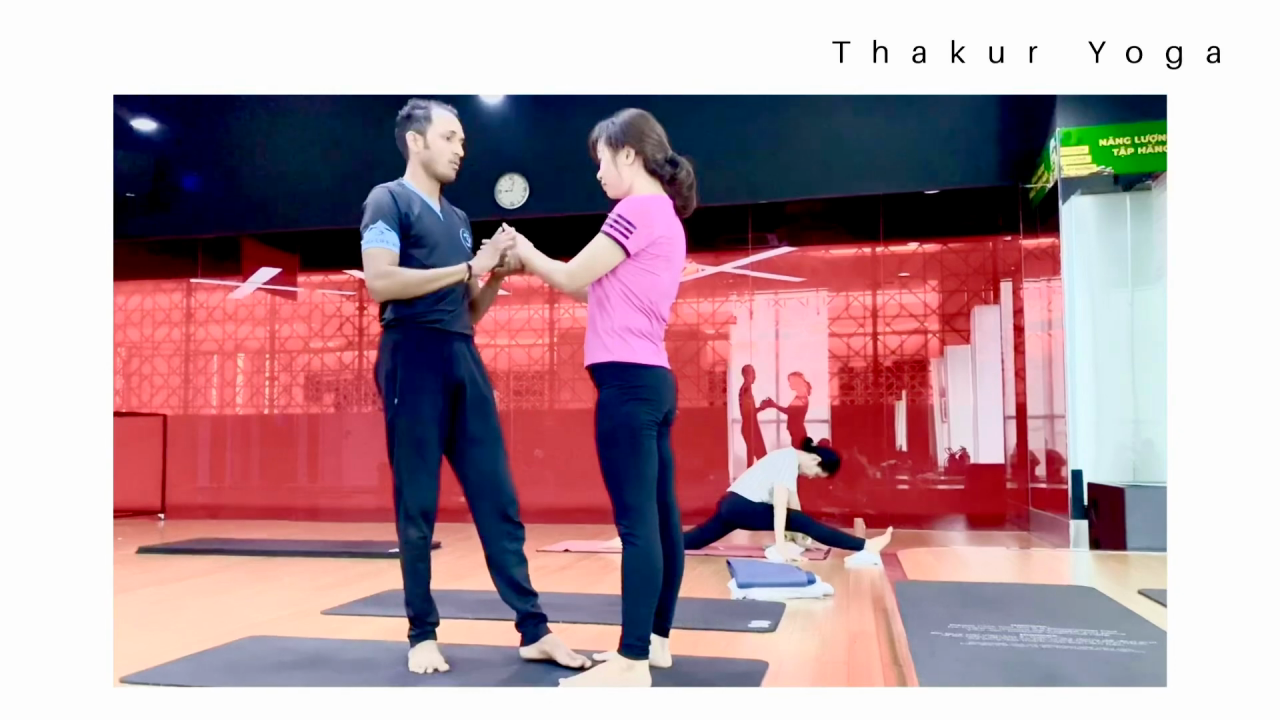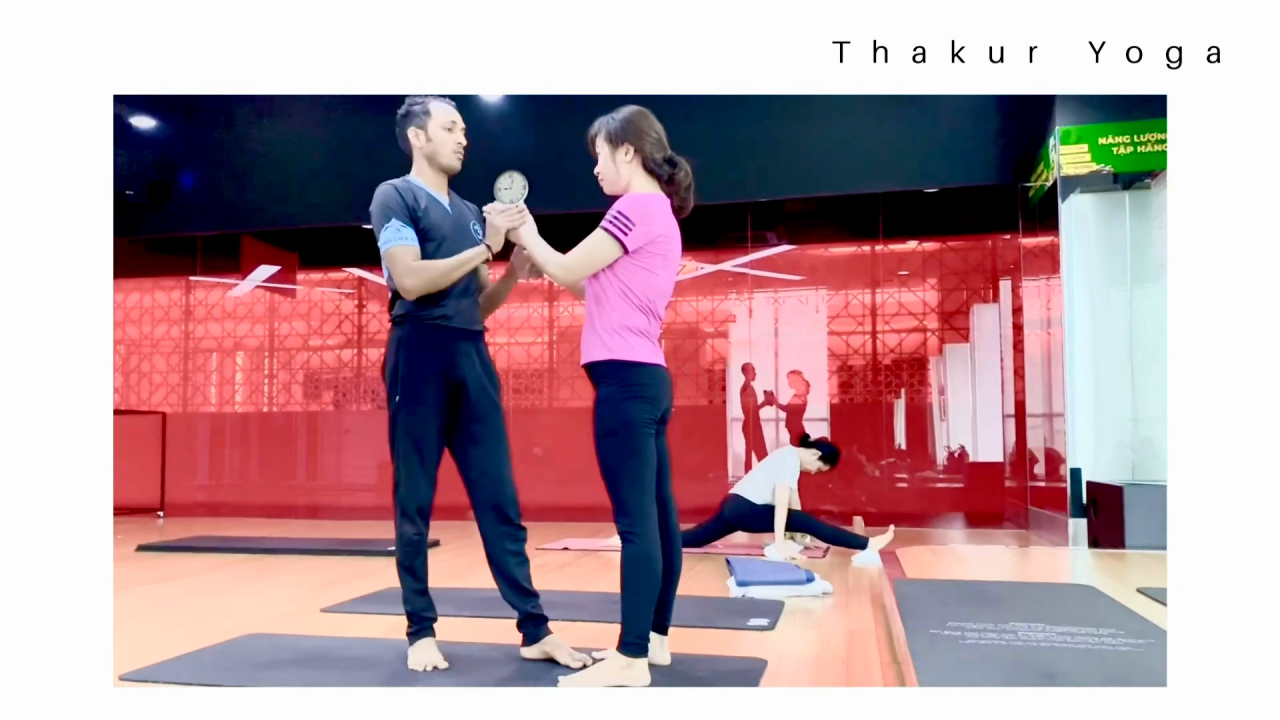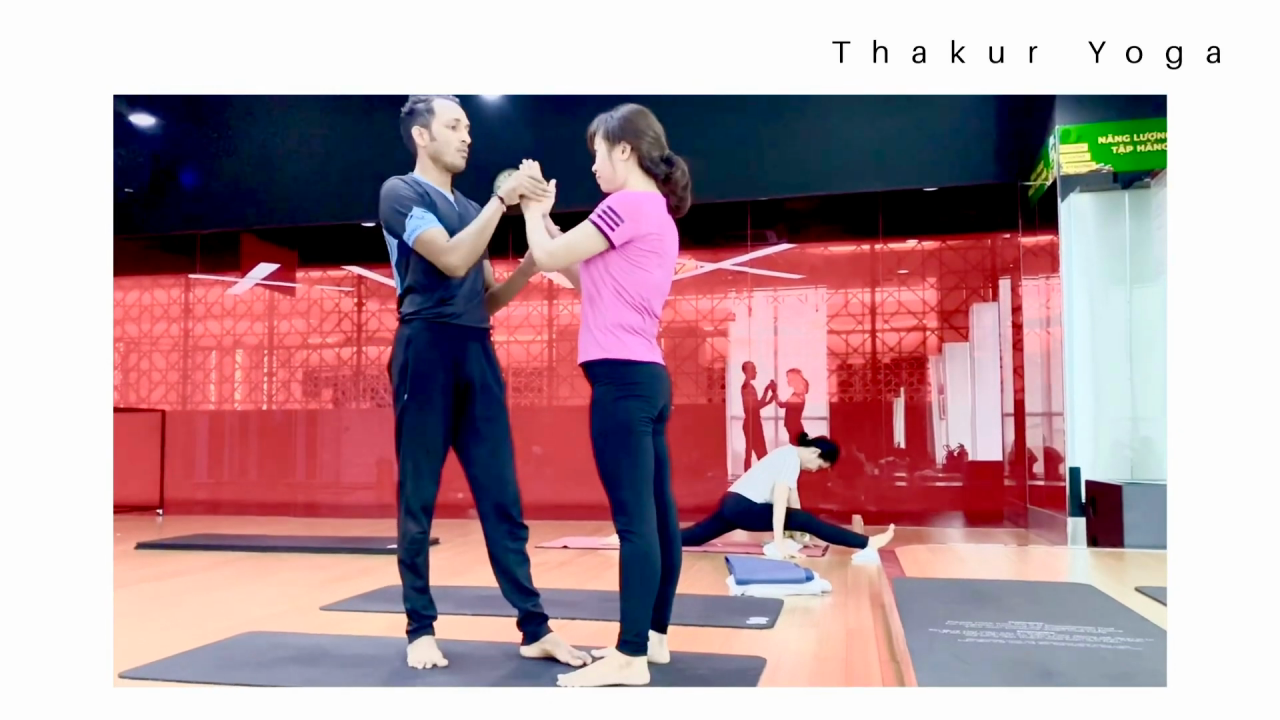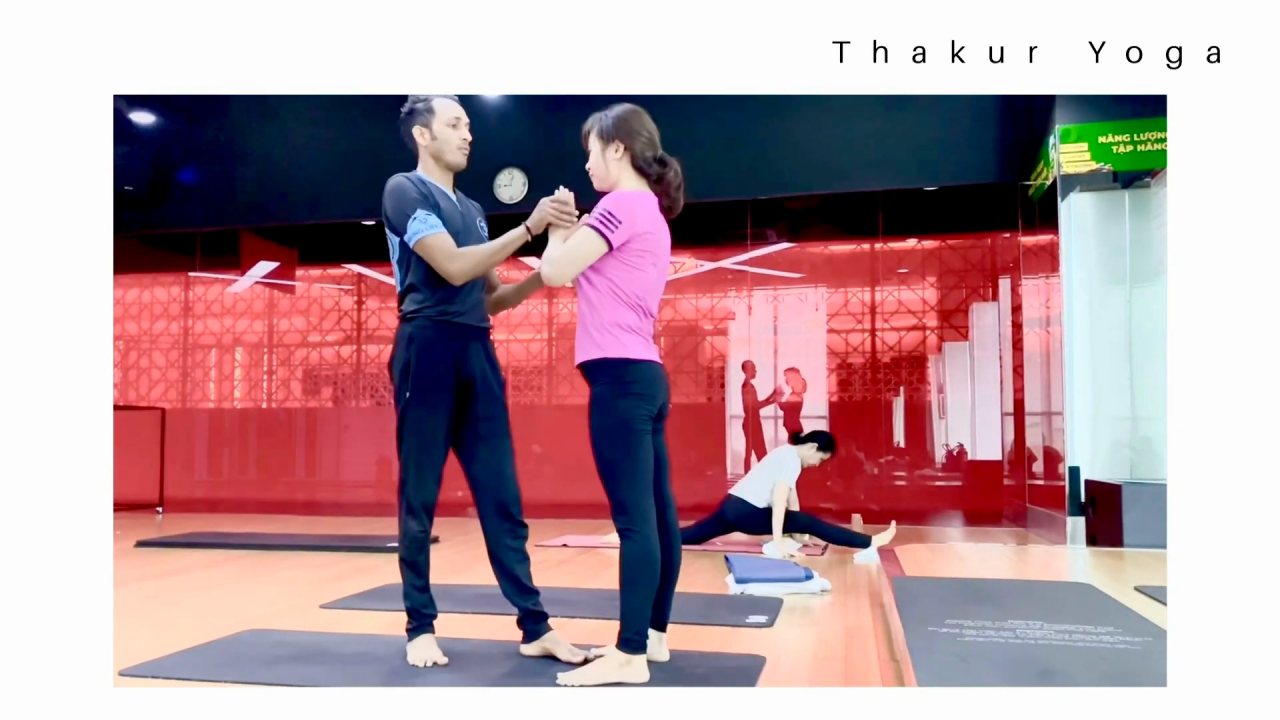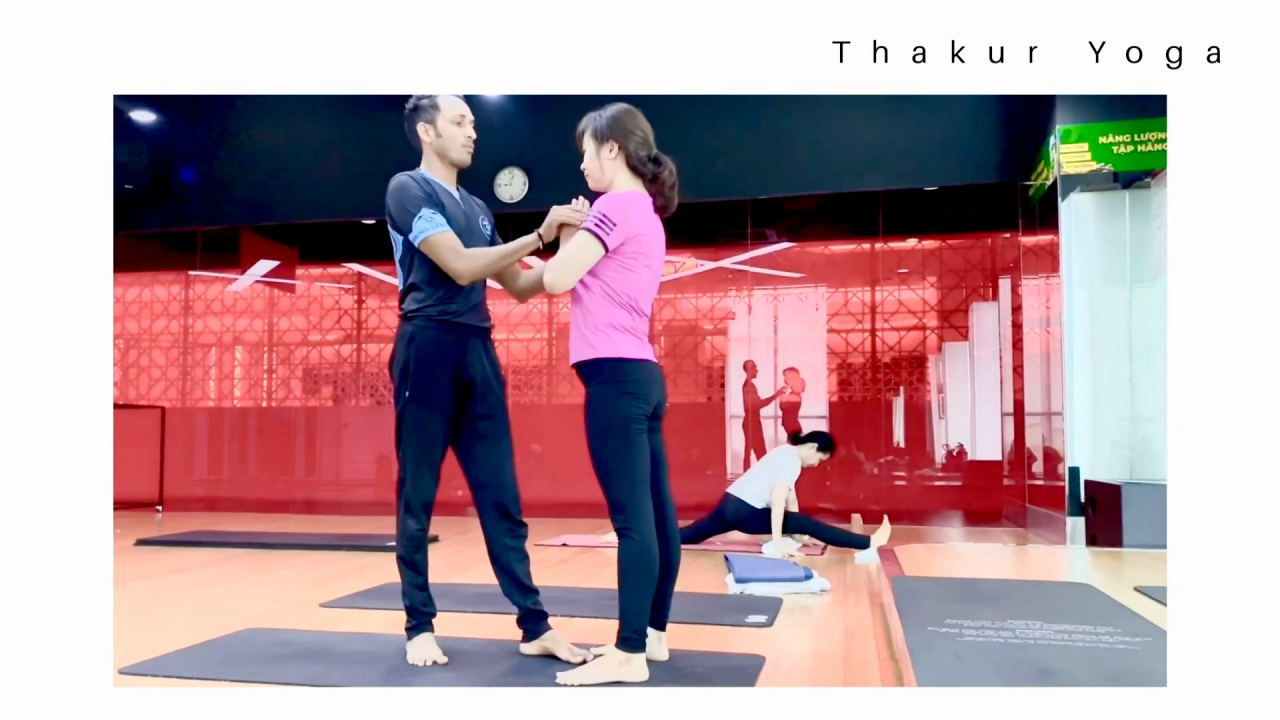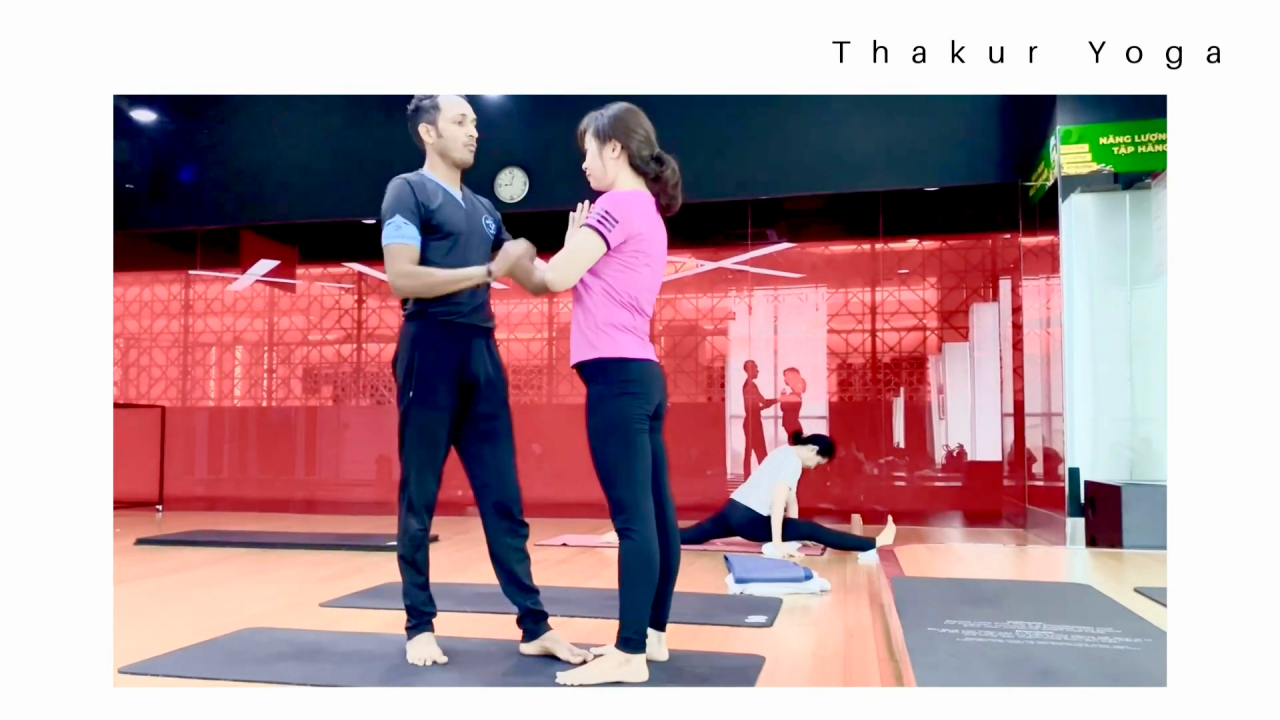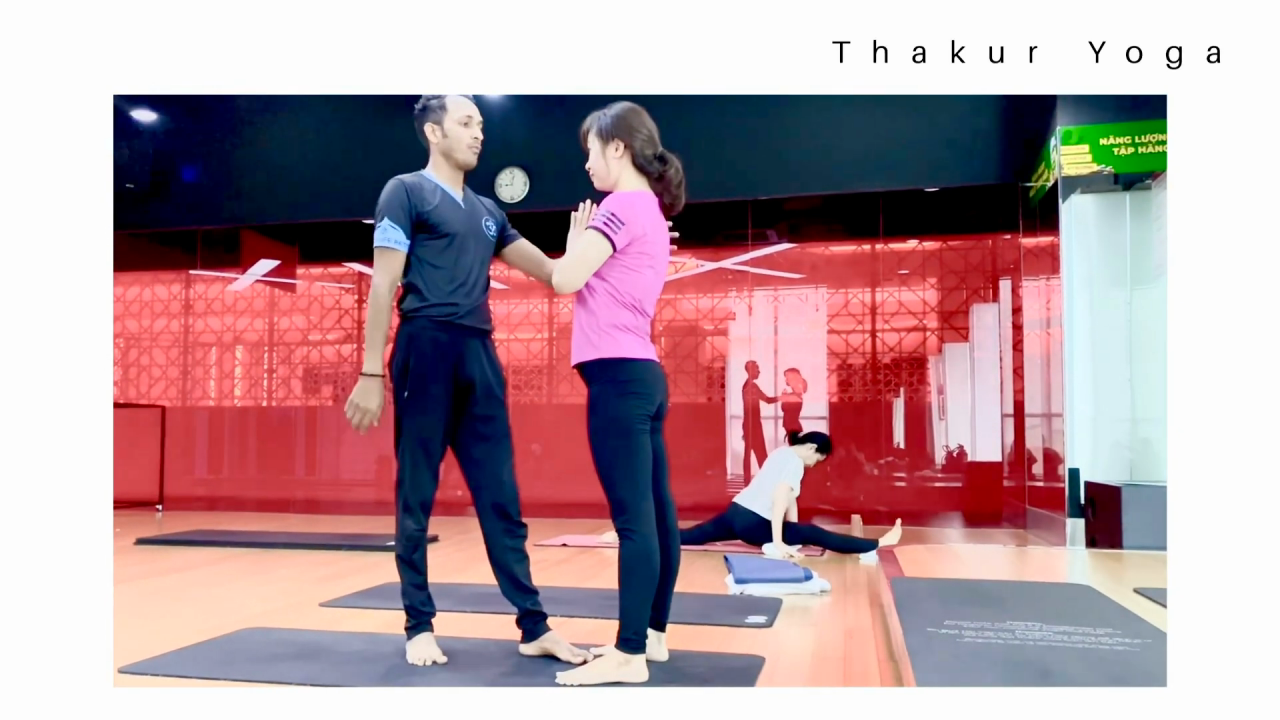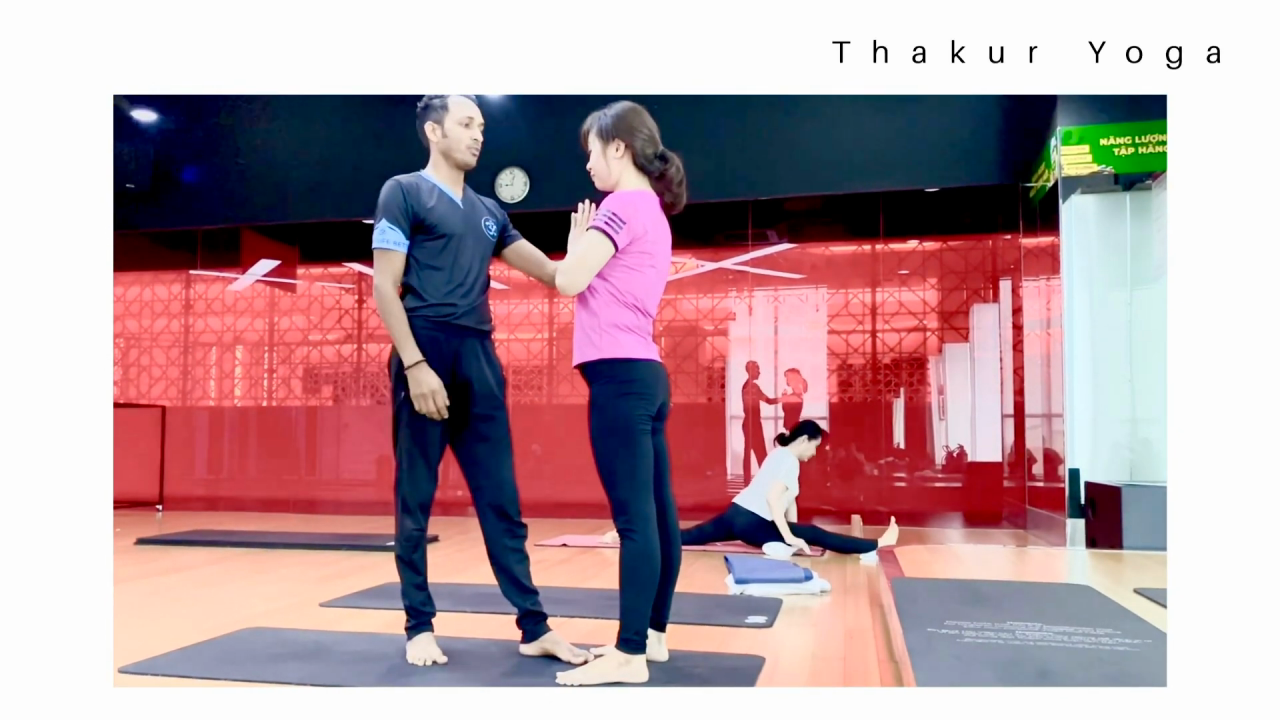
dt=0.4s
person 1, frame 1
left shoulder: (638, 210)
right shoulder: (664, 217)
left elbow: (573, 277)
right elbow: (598, 290)
left wrist: (525, 253)
right wrist: (531, 261)
left hip: (628, 381)
right hip: (651, 381)
left knee: (637, 524)
right knee: (659, 518)
left ankle: (632, 661)
right ankle: (654, 640)
person 1, frame 2
left shoulder: (636, 208)
right shoulder: (659, 214)
left elbow: (567, 272)
right elbow: (589, 284)
left wrist: (527, 237)
right wrist: (532, 244)
left hip: (625, 378)
right hip: (647, 379)
left knee: (635, 521)
right knee: (656, 515)
left ankle: (631, 658)
right ankle: (653, 637)
person 1, frame 3
left shoulder: (630, 205)
right shoulder: (657, 215)
left elbow: (546, 257)
right elbow: (586, 276)
left wrist: (533, 212)
right wrist: (545, 219)
left hip: (622, 378)
right hip: (647, 377)
left knee: (634, 520)
right knee: (656, 514)
left ankle: (630, 656)
right ankle: (652, 636)
person 1, frame 4
left shoulder: (621, 205)
right shoulder: (649, 213)
left elbow: (554, 272)
right elbow: (589, 278)
left wrist: (558, 232)
right wrist: (566, 231)
left hip: (620, 376)
right hip: (644, 376)
left knee: (634, 517)
right knee: (656, 512)
left ankle: (629, 654)
right ankle: (651, 634)
person 1, frame 5
left shoulder: (616, 206)
right shoulder: (645, 213)
left elbow: (557, 280)
left wrist: (568, 241)
right wrist: (575, 239)
left hip: (615, 376)
right hip: (640, 375)
left knee: (631, 516)
right knee: (654, 511)
left ankle: (629, 653)
right ankle: (651, 633)
person 1, frame 6
left shoulder: (618, 205)
right shoulder: (648, 213)
left elbow: (559, 277)
left wrist: (573, 238)
right wrist: (580, 241)
left hip: (617, 376)
right hip: (641, 374)
left knee: (633, 517)
right knee: (653, 511)
left ankle: (628, 653)
right ankle: (650, 634)
person 1, frame 7
left shoulder: (622, 206)
right shoulder: (651, 212)
left elbow: (566, 280)
left wrist: (576, 239)
right wrist: (584, 243)
left hip: (618, 375)
right hip: (642, 375)
left knee: (633, 517)
right knee: (656, 512)
left ankle: (629, 654)
right ankle: (651, 634)
person 1, frame 8
left shoulder: (622, 205)
right shoulder: (651, 212)
left elbow: (569, 281)
left wrist: (577, 239)
right wrist: (586, 244)
left hip: (619, 375)
right hip: (644, 374)
left knee: (634, 518)
right knee: (656, 512)
left ankle: (629, 654)
right ankle: (651, 634)
person 2, frame 1
left shoulder: (458, 218)
right shoulder: (388, 200)
right elbow: (380, 281)
left wrist: (494, 275)
right wrist: (467, 267)
left hip: (463, 358)
right hip: (413, 356)
left knee: (497, 497)
right knee: (417, 504)
left ankle: (534, 629)
right ankle: (422, 634)
person 2, frame 2
left shoulder: (469, 213)
right shoulder: (394, 196)
right elbow: (410, 281)
left wrist: (518, 267)
right wrist: (487, 246)
left hip: (472, 356)
right hip: (419, 352)
left knee: (499, 497)
right knee: (414, 501)
left ankle: (535, 630)
right ankle: (421, 631)
person 2, frame 3
left shoulder: (469, 207)
right shoulder: (400, 192)
right elbow: (453, 260)
left wrist: (535, 257)
right wrist: (503, 198)
left hip: (477, 353)
right hip: (427, 349)
left knee: (502, 497)
right knee: (418, 499)
left ankle: (534, 628)
right ankle: (420, 629)
person 2, frame 4
left shoulder: (471, 209)
right shoulder: (404, 190)
right elbow: (453, 268)
left wrist: (546, 271)
right wrist: (527, 228)
left hip: (478, 352)
right hip: (428, 347)
left knee: (502, 496)
right knee: (419, 498)
left ankle: (534, 626)
right ankle: (420, 628)
person 2, frame 5
left shoulder: (476, 207)
right shoulder: (407, 188)
left elbow: (521, 285)
right elbow: (461, 267)
right wrist: (539, 234)
left hip: (478, 352)
right hip: (427, 347)
left knee: (501, 496)
right knee: (418, 496)
left ankle: (534, 626)
right ankle: (419, 626)
person 2, frame 6
left shoulder: (482, 208)
right shoulder: (408, 190)
right elbow: (400, 277)
right wrist: (486, 271)
left hip: (482, 352)
right hip: (430, 347)
left knee: (502, 496)
right knee: (420, 496)
left ankle: (534, 625)
right ankle: (420, 626)
person 2, frame 7
left shoulder: (487, 211)
right shoulder: (405, 191)
left elbow: (551, 272)
right elbow: (382, 285)
right wrist: (372, 372)
left hip: (480, 355)
right hip: (426, 349)
left knee: (500, 497)
right knee: (416, 498)
left ankle: (533, 626)
right ankle: (419, 626)
person 2, frame 8
left shoulder: (487, 211)
right shoulder: (403, 192)
left elbow: (553, 273)
right elbow: (385, 286)
right wrist: (414, 364)
left hip: (480, 357)
right hip: (426, 354)
left knee: (501, 499)
right knee: (415, 499)
left ankle: (534, 627)
right ankle: (419, 626)
person 3, frame 1
left shoulder: (791, 459)
right shoulder: (789, 460)
left elbow: (792, 502)
right elbow: (779, 505)
left wrist: (797, 537)
right wrist: (781, 544)
left hip: (731, 505)
right hip: (741, 506)
left knee: (695, 541)
right knee: (805, 522)
right ankle: (865, 546)
person 3, frame 2
left shoulder: (791, 457)
right shoulder: (791, 459)
left elbow: (792, 500)
right elbow: (781, 503)
left wrist: (797, 536)
right wrist: (780, 543)
left hip: (733, 507)
right hip: (745, 509)
left knee: (695, 539)
right knee: (809, 522)
right ankle: (868, 544)
person 3, frame 3
left shoulder: (790, 455)
right shoulder: (791, 458)
left elbow: (792, 498)
right elbow: (780, 501)
left wrist: (796, 534)
right wrist: (779, 541)
left hip: (732, 504)
right hip: (744, 507)
left knee: (696, 537)
right knee: (808, 521)
right ankle: (867, 543)
person 3, frame 4
left shoulder: (787, 453)
right shoulder: (791, 459)
left elbow: (791, 498)
right elbow: (779, 501)
left wrist: (795, 533)
right wrist: (778, 542)
left hip: (732, 506)
right hip: (746, 512)
left knee: (695, 535)
right knee: (810, 523)
right ankle: (870, 542)
person 3, frame 5
left shoulder: (786, 452)
right shoulder: (792, 459)
left elbow: (790, 498)
right elbow: (778, 500)
left wrist: (794, 533)
right wrist: (778, 541)
left hip: (730, 505)
right hip: (745, 512)
left knee: (692, 534)
right knee: (808, 524)
right ankle: (869, 542)
person 3, frame 6
left shoulder: (785, 452)
right shoulder: (792, 461)
left elbow: (790, 499)
right elbow: (778, 500)
left wrist: (794, 534)
right wrist: (778, 542)
left hip: (733, 510)
right hip: (749, 519)
left knee: (696, 535)
right knee: (812, 531)
right ankle: (875, 543)
person 3, frame 7
left shoulder: (783, 453)
right shoulder: (794, 462)
left elbow: (789, 498)
right elbow: (779, 499)
left wrist: (793, 534)
right wrist: (778, 542)
left hip: (736, 513)
right hip: (751, 522)
left knee: (694, 536)
right knee: (814, 534)
person 3, frame 8
left shoulder: (780, 454)
right shoulder: (789, 460)
left elbow: (789, 499)
right elbow: (773, 496)
left wrist: (793, 532)
right wrist: (789, 536)
left hip: (736, 514)
right hip: (751, 523)
left knee: (689, 537)
right knee: (814, 535)
right ankle: (877, 544)
